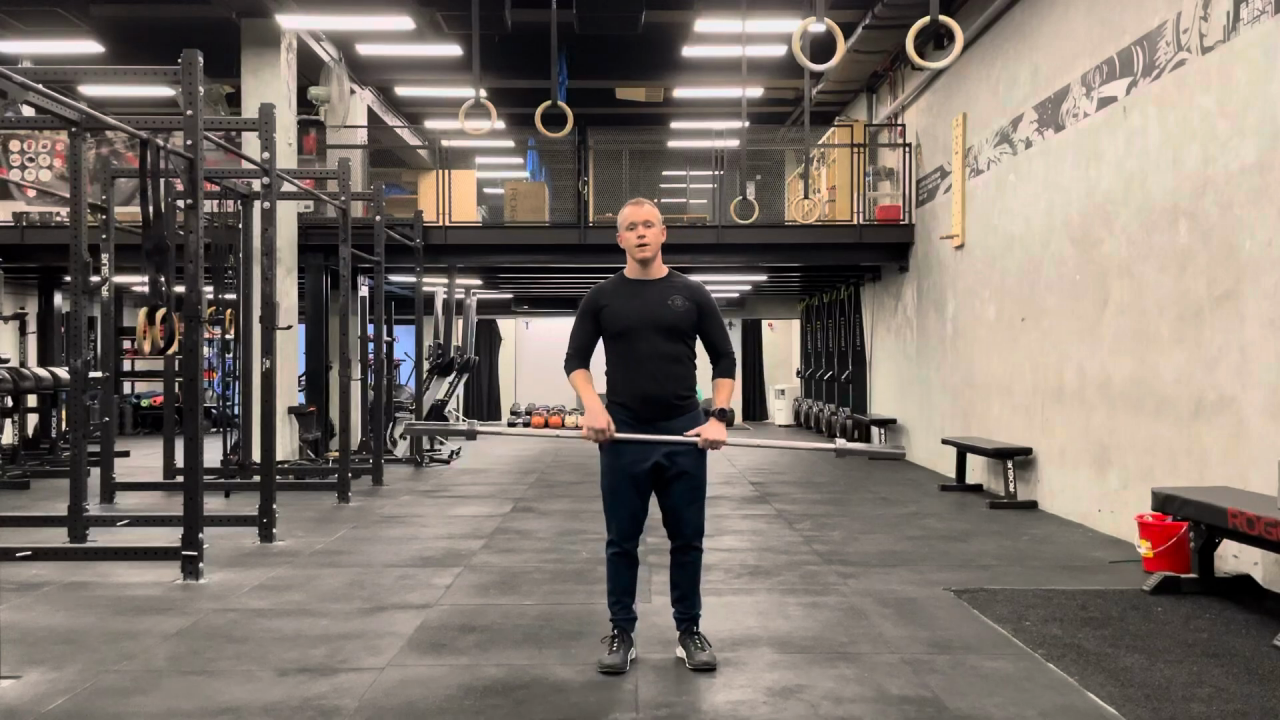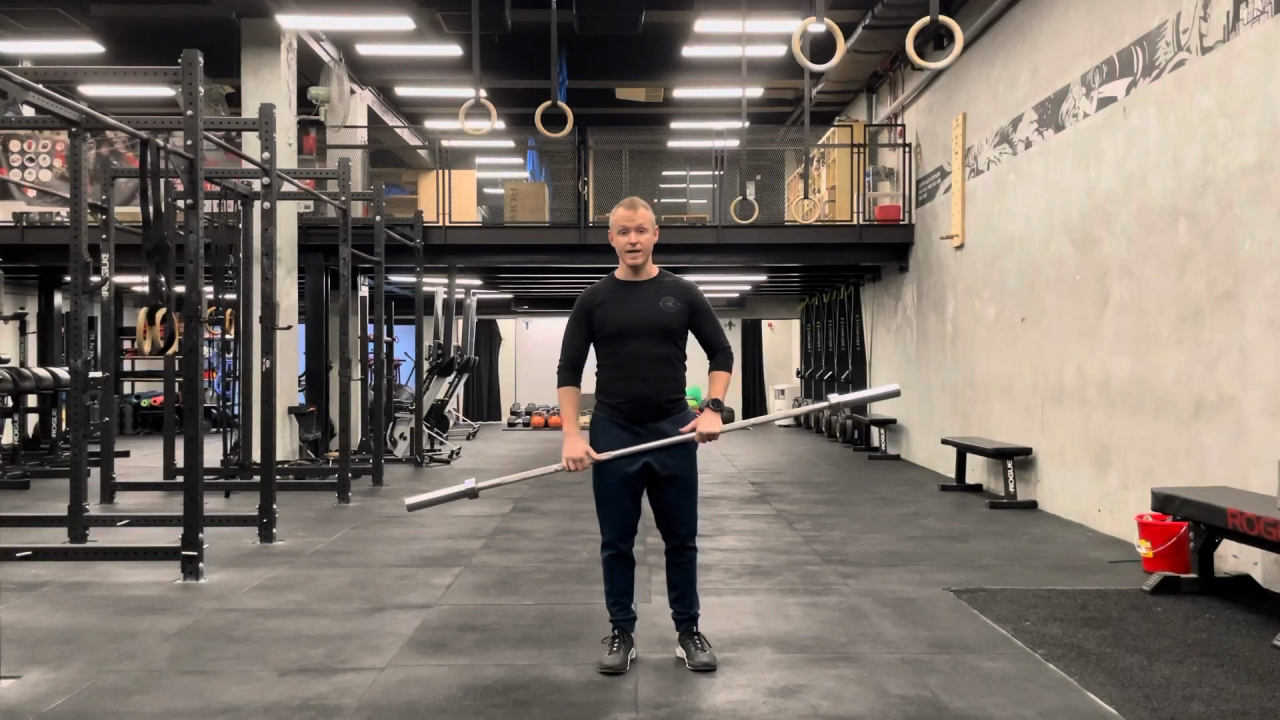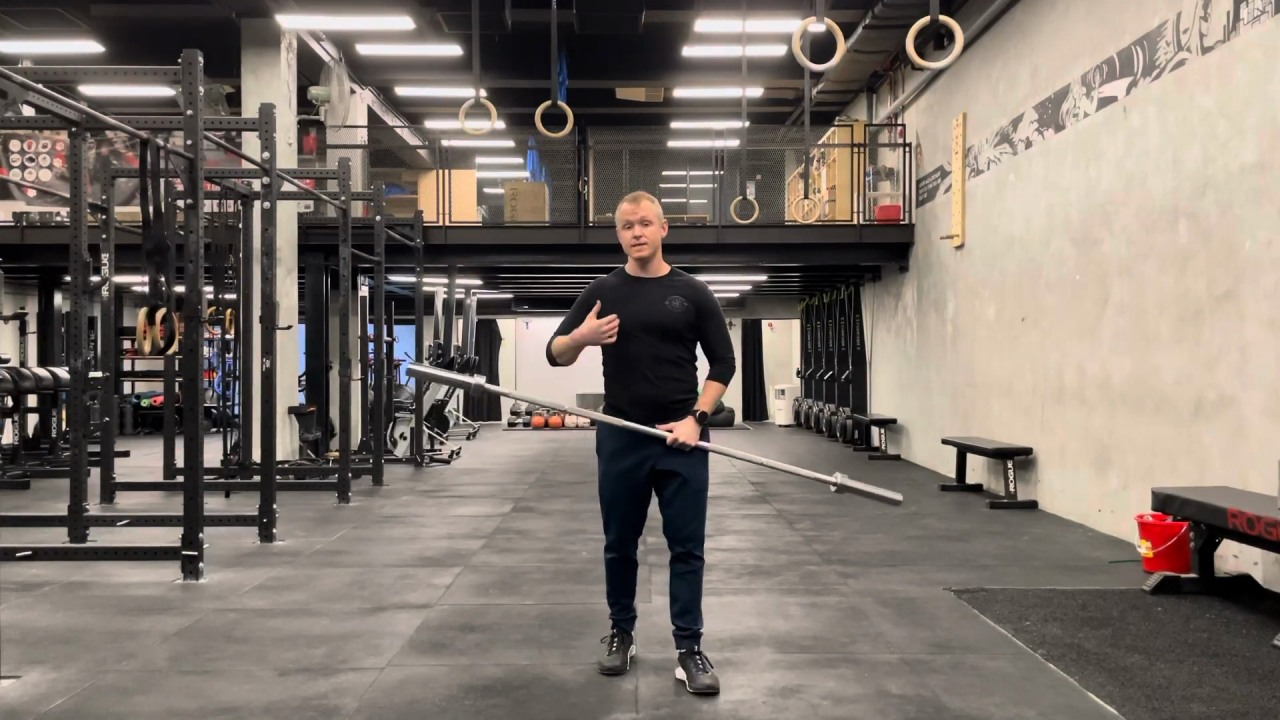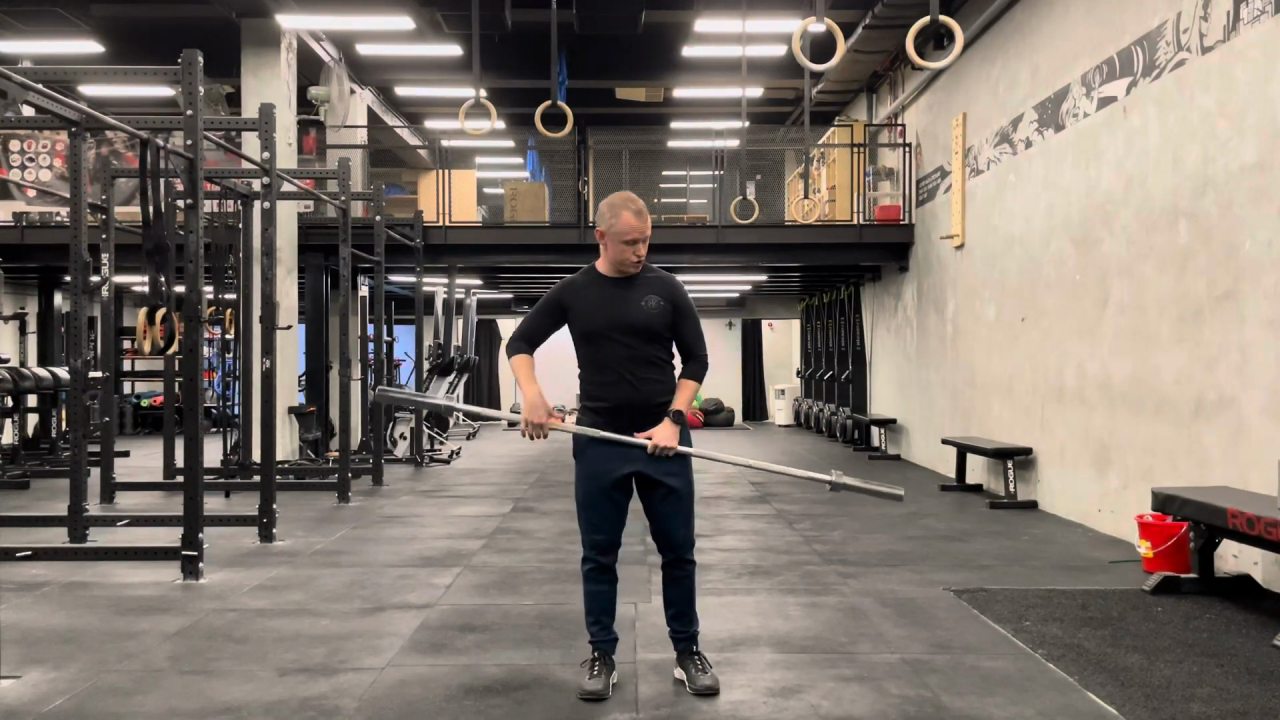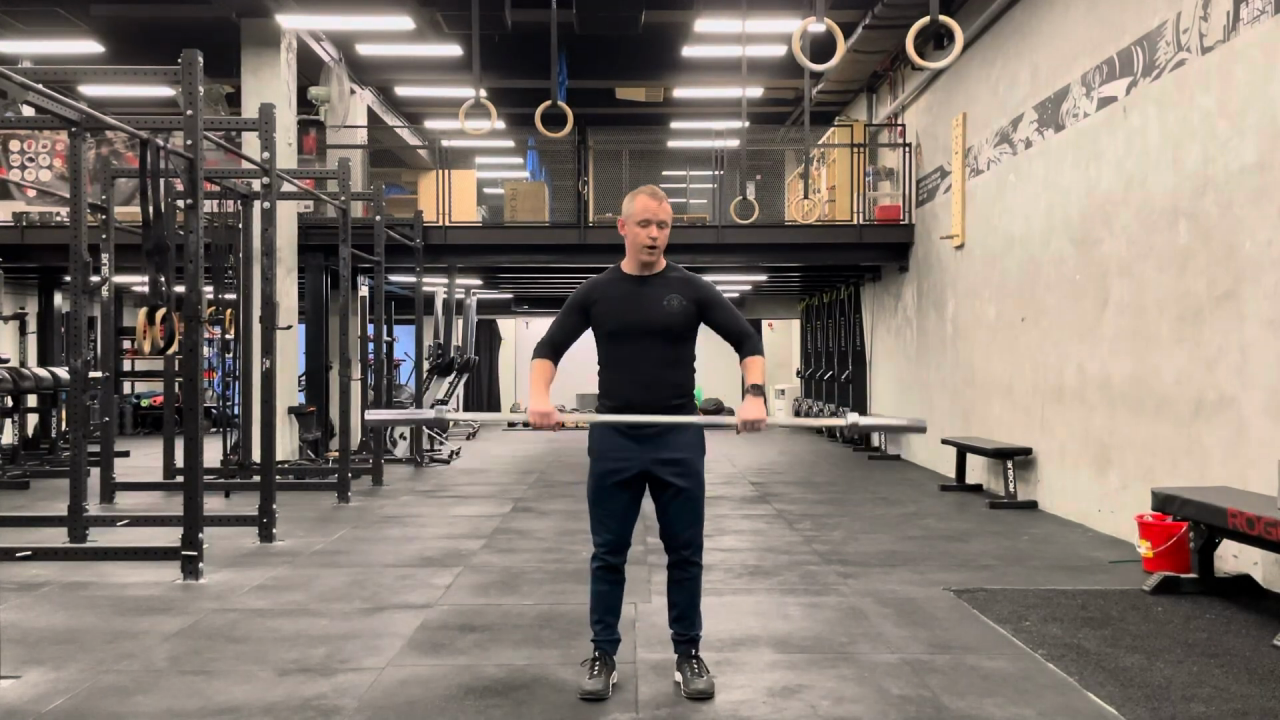
dt=1s
person 1, frame 1
left shoulder: (692, 293)
right shoulder: (602, 297)
left elbow: (723, 358)
right elbow: (576, 360)
left wrist: (718, 416)
right wrist: (591, 403)
left hip: (684, 431)
right hip: (623, 434)
left knee: (687, 538)
right knee: (622, 539)
left ankle: (689, 631)
right ankle: (621, 632)
person 1, frame 2
left shoulder: (682, 293)
right shoulder: (594, 299)
left elbow: (721, 354)
right elbow: (569, 370)
left wrist: (713, 408)
right wrist: (573, 435)
left hip: (673, 432)
right hip: (613, 434)
left knee: (681, 539)
right knee: (616, 542)
left ankle: (688, 631)
right ankle: (622, 633)
person 1, frame 3
left shoulder: (693, 292)
right shoulder: (602, 291)
left elbow: (723, 363)
right elbow: (555, 350)
left wrist: (697, 417)
right wrist: (580, 336)
left hip: (682, 436)
right hip: (620, 436)
left knee: (686, 547)
right knee: (619, 545)
left ankle: (688, 648)
right ankle: (621, 633)
person 1, frame 4
left shoulder: (666, 288)
right shoulder: (572, 291)
left elbow: (696, 359)
right elbow: (520, 342)
left wrist: (675, 419)
right wrist: (532, 395)
left hip: (662, 437)
right hip: (599, 440)
left knee: (678, 549)
right knee: (599, 555)
left ankle: (687, 651)
right ankle: (602, 655)
person 1, frame 5
left shoulder: (690, 288)
right shoulder: (596, 292)
left elbow: (746, 339)
right elbow: (550, 346)
left wrist: (754, 392)
right wrist: (539, 394)
left hip: (679, 436)
right hip: (614, 438)
left knee: (685, 552)
right knee: (608, 553)
left ankle: (688, 654)
right ankle: (603, 656)
